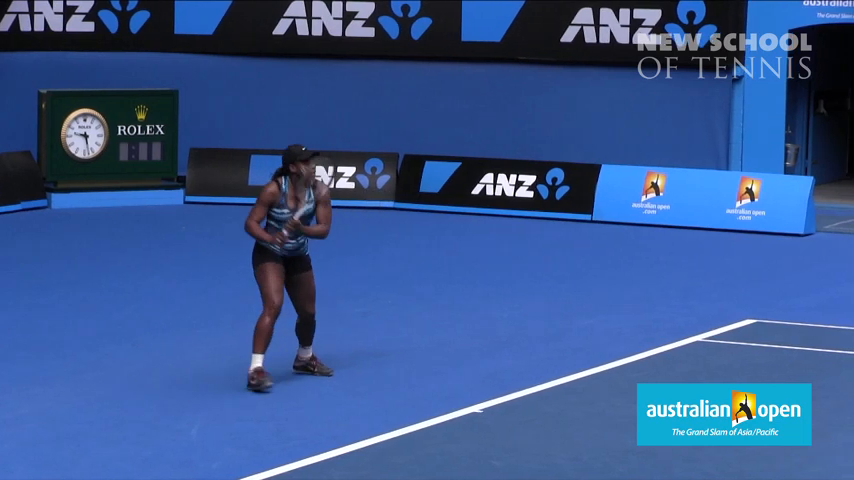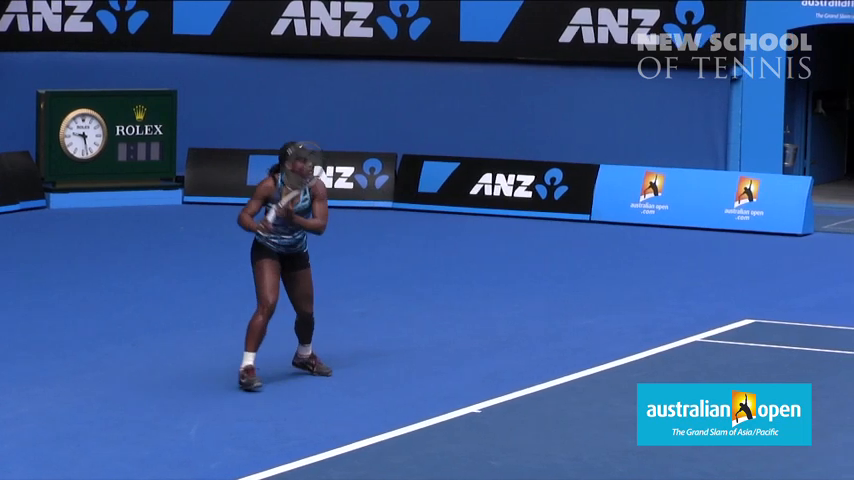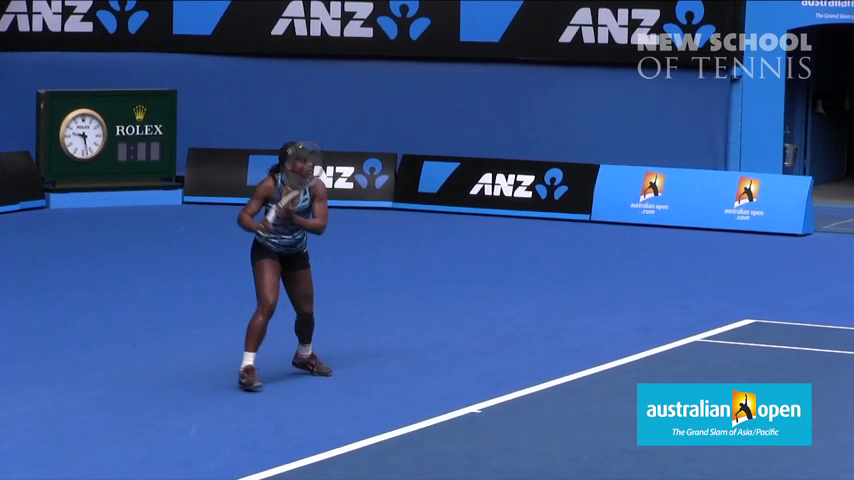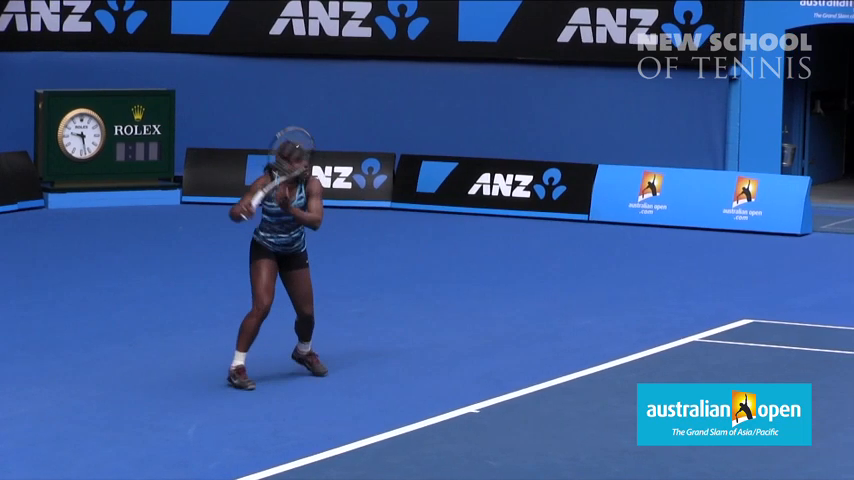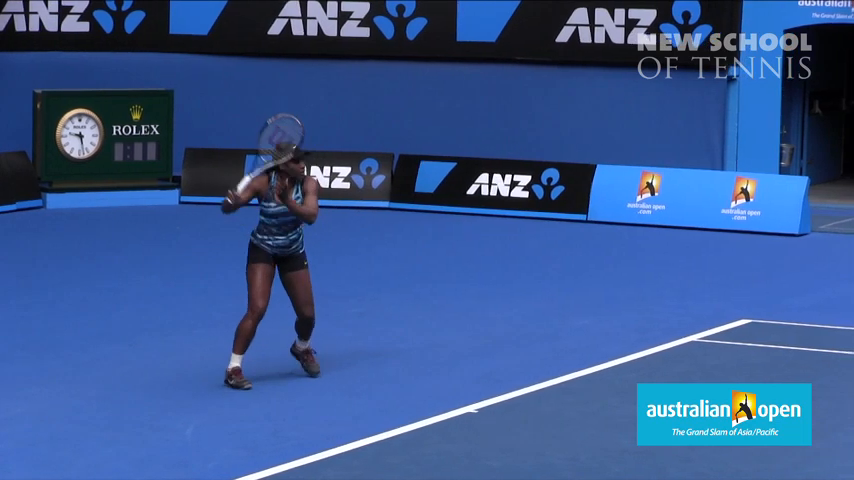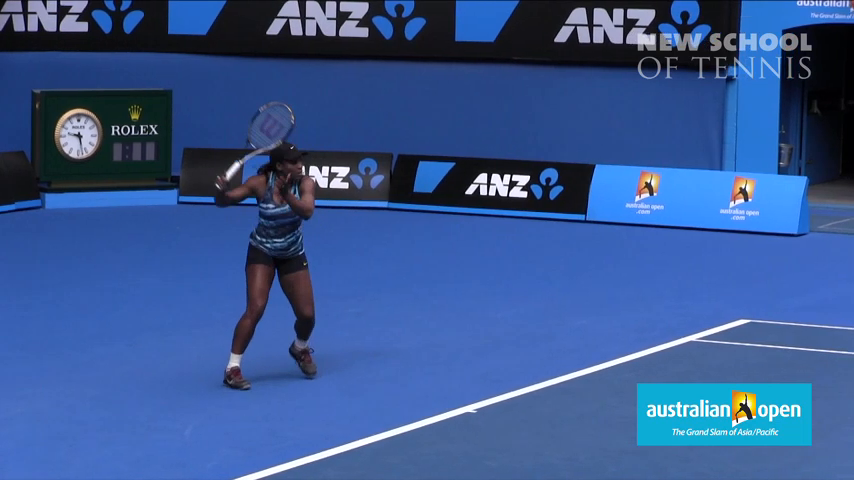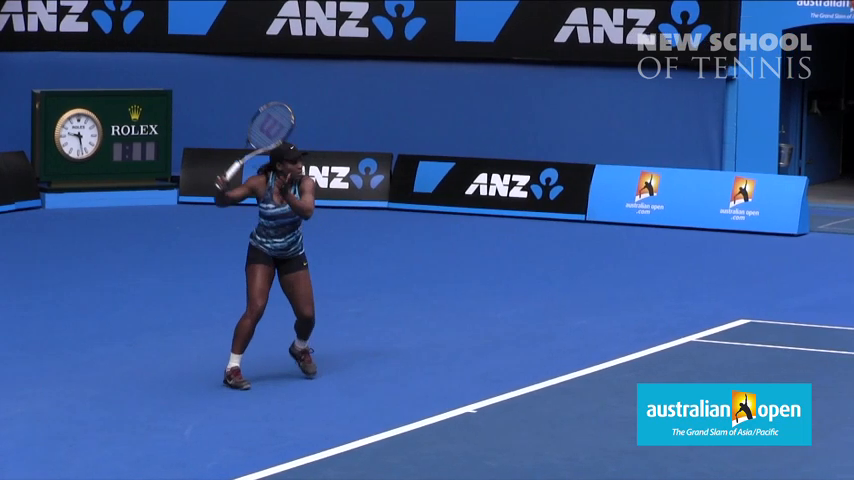
dt=0.3s
person 1, frame 1
left shoulder: (320, 191)
right shoulder: (273, 190)
left elbow: (324, 229)
right elbow: (250, 223)
left wrist: (302, 229)
right wrist: (270, 238)
left hip: (298, 256)
right hip: (268, 253)
left knee: (308, 313)
right knee: (273, 306)
left ankle: (305, 358)
right ankle: (256, 369)
person 1, frame 2
left shoulder: (316, 188)
right shoulder: (269, 185)
left elbow: (321, 225)
right elbow: (243, 216)
left wrist: (294, 219)
right wrist: (258, 226)
left hip: (296, 253)
right hip: (267, 250)
left knee: (306, 311)
right knee: (267, 305)
left ankle: (304, 356)
right ankle: (247, 367)
person 1, frame 3
left shoulder: (316, 187)
right shoulder: (270, 186)
left elbow: (321, 226)
right elbow: (243, 217)
left wrist: (294, 219)
right wrist: (255, 225)
left hip: (296, 252)
right hip: (267, 250)
left knee: (306, 311)
right knee: (267, 306)
left ankle: (304, 356)
right ankle: (246, 366)
person 1, frame 4
left shoulder: (312, 184)
right shoulder: (266, 182)
left elbow: (316, 221)
right elbow: (234, 212)
left wrist: (289, 208)
right wrist: (242, 211)
left hip: (294, 251)
right hip: (264, 248)
left knee: (306, 312)
right knee: (261, 307)
left ankle: (304, 352)
right ankle: (237, 366)
person 1, frame 5
left shoulder: (308, 184)
right shoulder: (263, 183)
left elbow: (311, 216)
right elbow: (227, 208)
left wrist: (287, 201)
right wrist: (231, 201)
left hip: (293, 252)
right hip: (262, 249)
left knee: (307, 314)
right knee: (257, 309)
left ankle: (302, 348)
right ankle: (233, 368)
person 1, frame 6
left shoulder: (305, 183)
right shoulder: (260, 183)
left elbow: (307, 212)
right elbow: (224, 201)
left wrist: (286, 196)
right wrist: (222, 191)
left hip: (292, 254)
right hip: (261, 252)
left knee: (307, 315)
right knee: (255, 309)
left ankle: (300, 349)
right ankle: (232, 368)
person 1, frame 7
left shoulder: (305, 183)
right shoulder: (260, 183)
left elbow: (307, 212)
right elbow: (224, 200)
left wrist: (287, 196)
right wrist: (220, 190)
left hip: (293, 255)
right hip: (262, 252)
left knee: (307, 314)
right knee: (255, 309)
left ankle: (300, 349)
right ankle: (232, 368)
